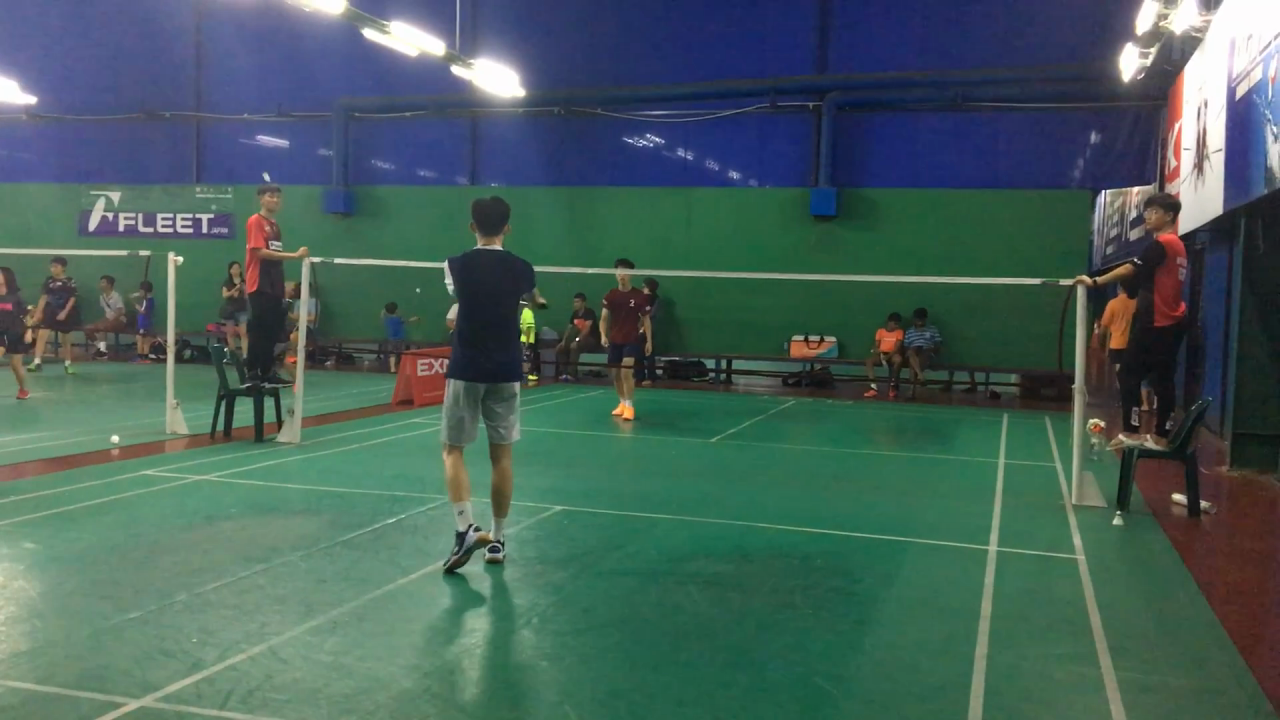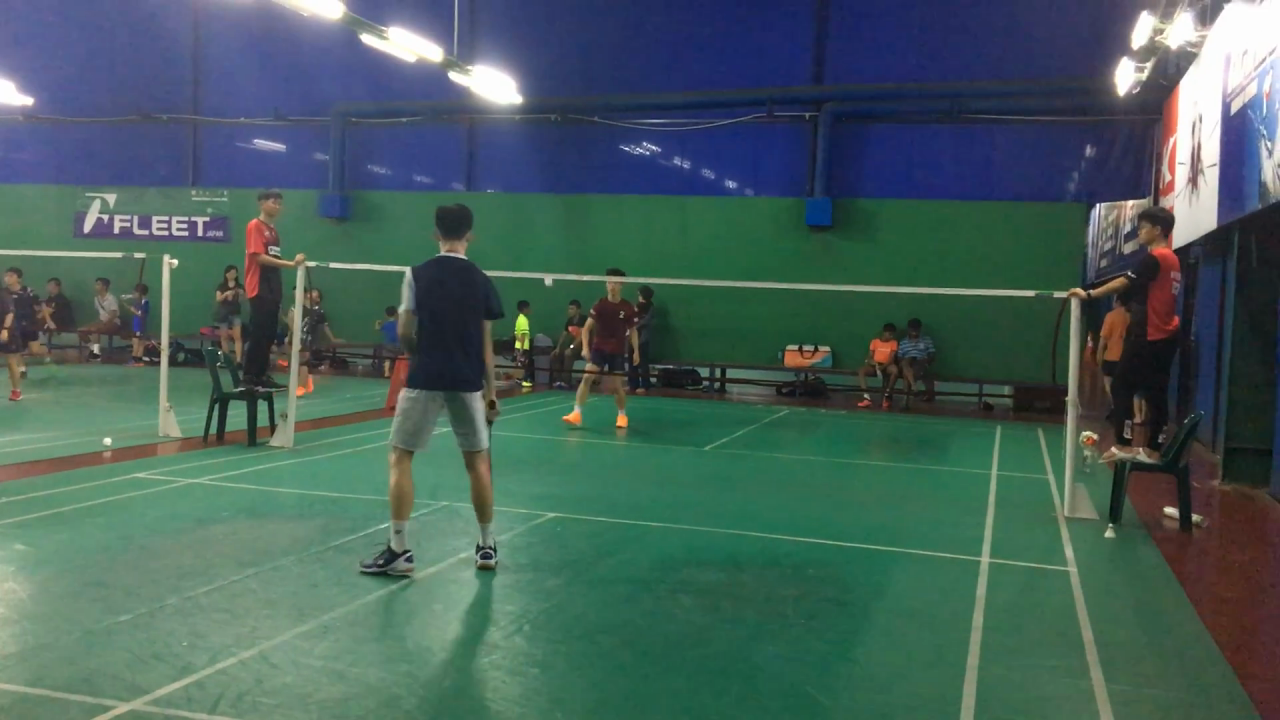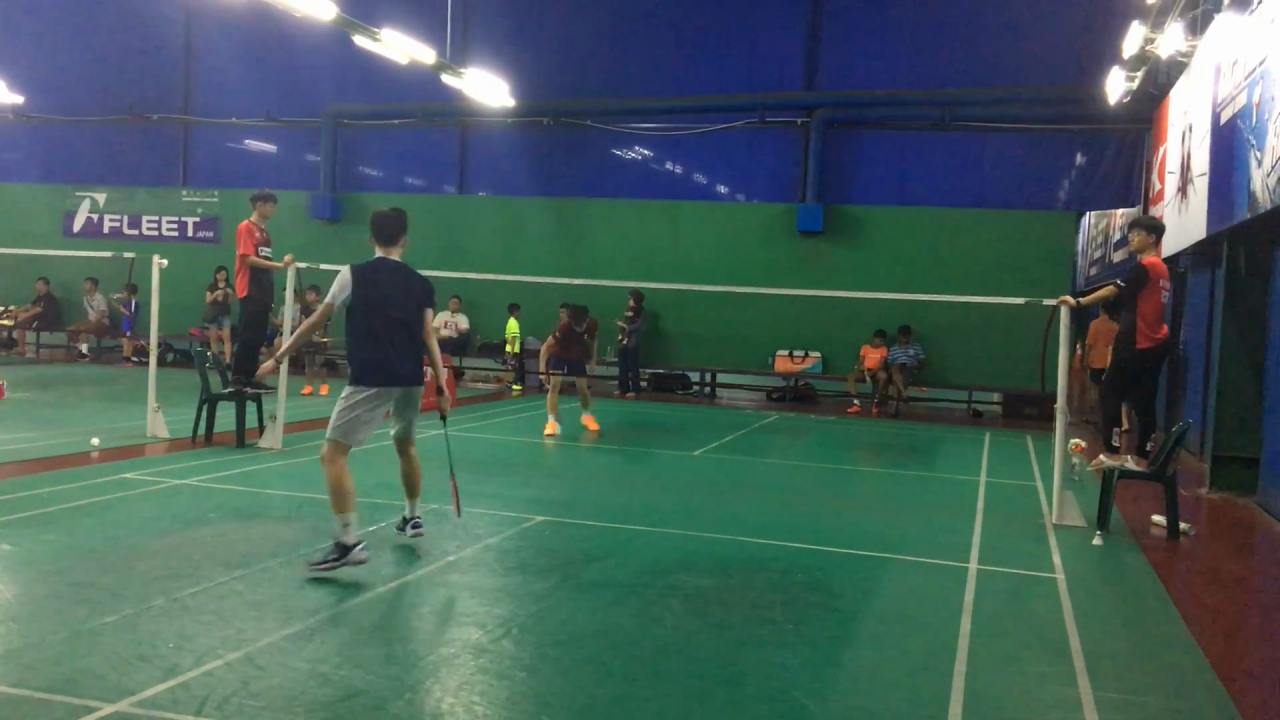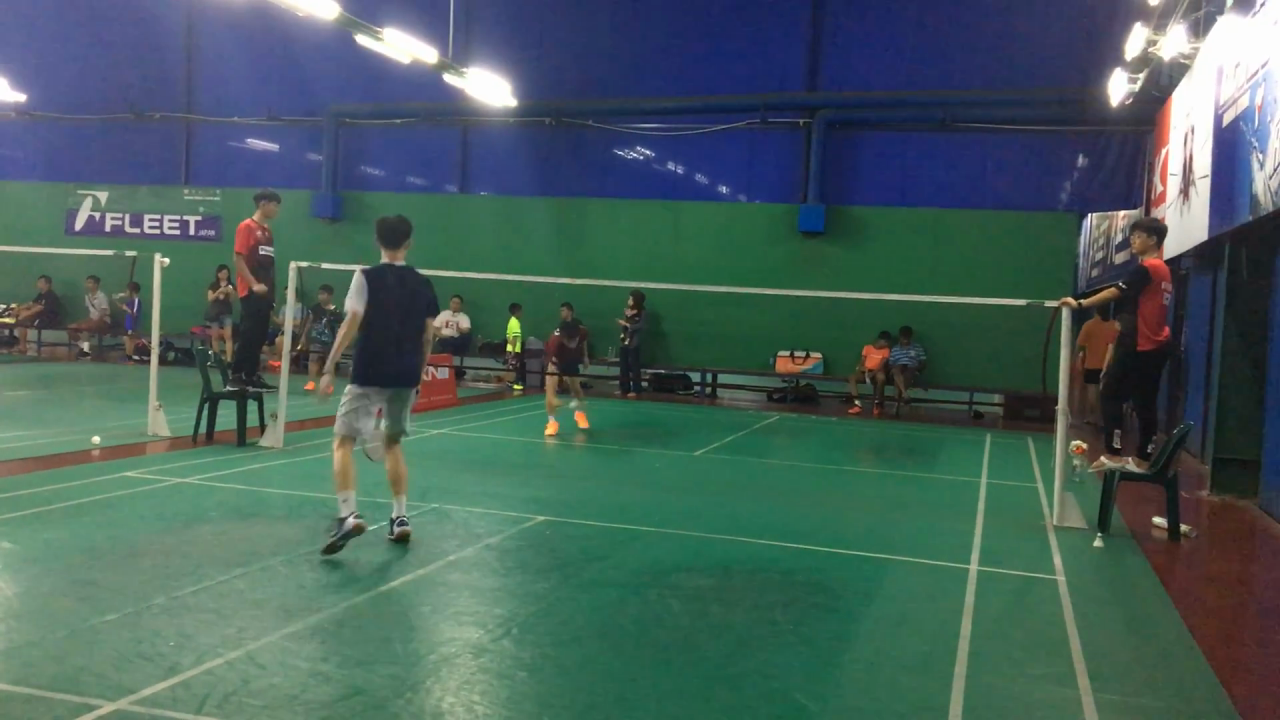
dt=0.4s
person 1, frame 1
left shoulder: (456, 266)
right shoulder: (521, 268)
right elbow: (534, 299)
left hip: (465, 370)
right hip: (506, 372)
left knee: (452, 451)
right knee: (502, 456)
left ankle: (466, 528)
right ankle: (497, 539)
person 1, frame 2
left shoulder: (418, 274)
right shoulder: (482, 281)
left elbow: (404, 333)
right elbow: (486, 343)
right wrist: (491, 392)
left hip: (424, 379)
right hip: (467, 382)
left knee: (400, 459)
right knee: (477, 463)
left ankle: (399, 550)
right ankle: (487, 546)
person 1, frame 3
left shoulder: (354, 274)
right shoulder: (420, 283)
left elbow: (317, 320)
right elbow: (429, 337)
left wrist: (279, 357)
left hip: (370, 378)
right hip: (410, 378)
left knee: (333, 455)
right knee: (405, 445)
left ankle: (348, 542)
right ankle: (413, 518)
person 1, frame 4
left shoulder: (366, 277)
right shoulder: (424, 285)
left elbow: (351, 324)
right elbow: (426, 340)
left wrist: (329, 369)
right wrist: (417, 376)
left hip: (368, 376)
right hip: (405, 378)
left knee: (343, 444)
right knee: (392, 443)
left ankle: (348, 516)
right ankle: (400, 518)
person 2, frame 1
left shoulder: (1161, 244)
right shoulder: (1177, 246)
left elbow: (1130, 269)
left wrist: (1095, 281)
left hip: (1155, 324)
right hip: (1171, 323)
left knee: (1129, 373)
right knee: (1163, 380)
left ankle: (1132, 432)
right ankle: (1161, 436)
person 2, frame 2
left shoulder: (1154, 258)
right shoulder: (1171, 260)
left elbow: (1123, 282)
left wrist: (1089, 294)
left hip: (1148, 338)
right hip: (1164, 336)
left knee: (1122, 386)
right knee: (1156, 393)
left ankle: (1124, 445)
right ankle: (1153, 449)
person 2, frame 3
left shoulder: (1144, 267)
right shoulder: (1161, 268)
left elbow: (1113, 291)
left wrist: (1078, 302)
left hip: (1137, 346)
right hip: (1153, 345)
left knee: (1110, 394)
right knee: (1144, 401)
left ankle: (1112, 452)
right ankle: (1142, 457)
person 2, frame 4
left shoulder: (1146, 269)
right shoulder: (1163, 271)
left elbow: (1114, 293)
left wrist: (1080, 304)
left hip: (1138, 347)
right hip: (1155, 346)
left knee: (1111, 395)
right knee: (1145, 403)
left ankle: (1113, 455)
right ankle: (1142, 459)
person 3, frame 1
left shoulder: (275, 225)
right shoulder: (255, 221)
right elbow: (260, 252)
left wrist: (282, 285)
right wrist: (294, 255)
left hip: (274, 287)
right hip: (260, 286)
left knee: (273, 331)
right knee: (259, 331)
left ankle: (267, 372)
right ankle: (252, 374)
person 3, frame 2
left shoulder: (273, 230)
right shoulder: (255, 226)
right elbow: (259, 257)
right wrist: (291, 263)
left hip: (272, 291)
right hip: (259, 290)
left knee: (269, 335)
right knee: (258, 334)
left ankle: (261, 376)
right ankle: (248, 377)
person 3, frame 3
left shoulder: (264, 231)
right shoulder: (246, 227)
right elbow: (248, 259)
right wrist: (279, 265)
left hip: (263, 292)
right hip: (250, 292)
left knee: (259, 337)
right knee: (248, 336)
left ankle: (250, 378)
right ankle: (237, 378)
person 3, frame 4
left shoulder: (267, 231)
right shoulder: (246, 227)
right elbow: (238, 259)
left wrist: (271, 290)
right wrist: (253, 284)
left hip: (265, 293)
right hip: (251, 291)
left knee: (260, 336)
right knee: (249, 335)
left ankle: (252, 377)
right ankle: (236, 376)
